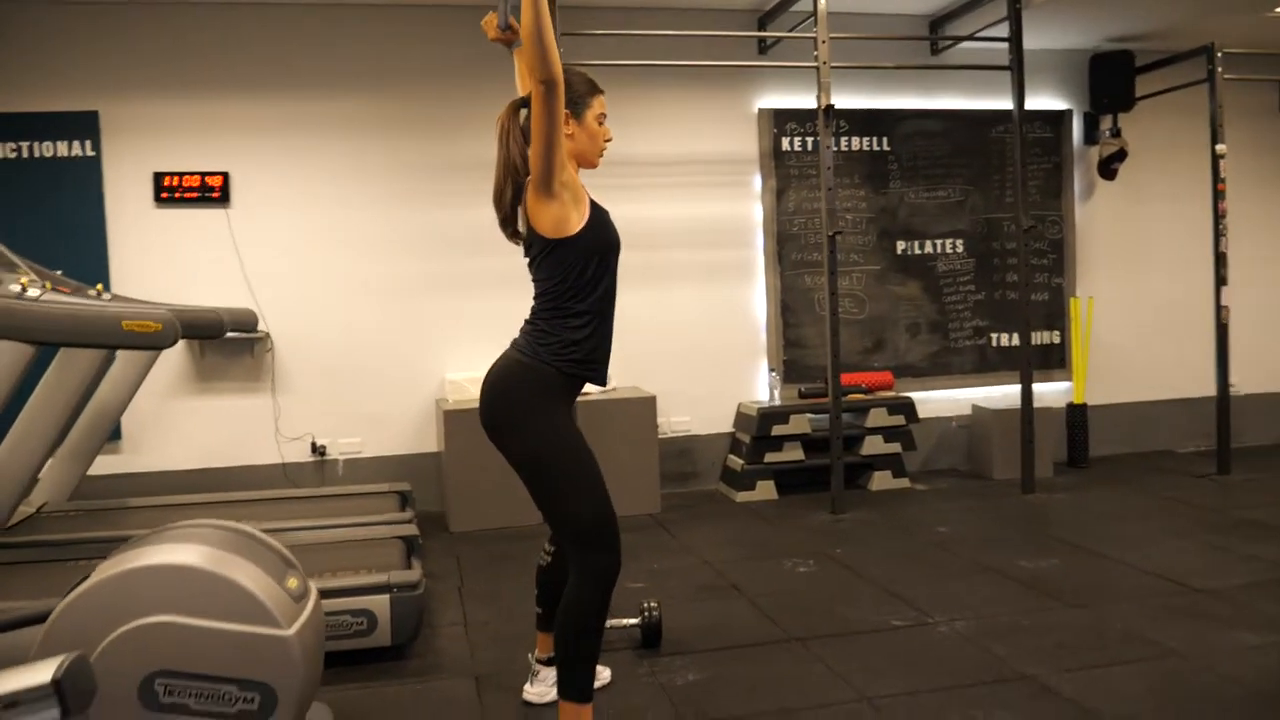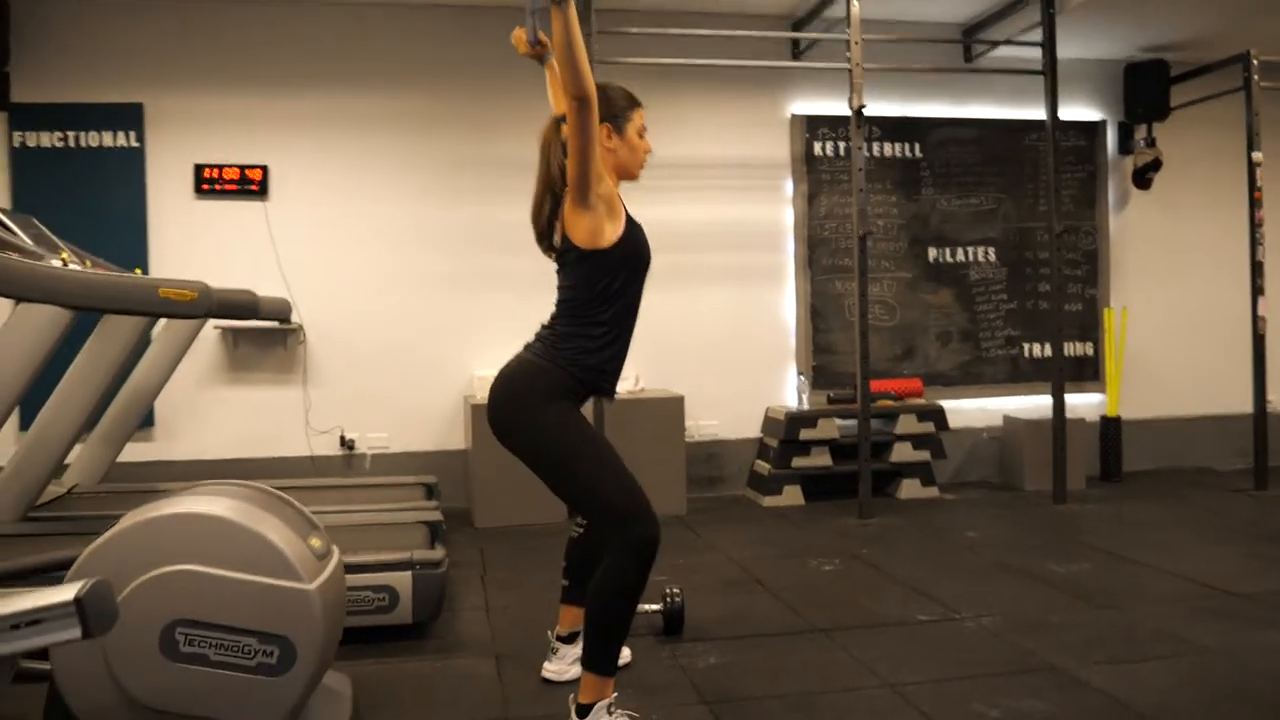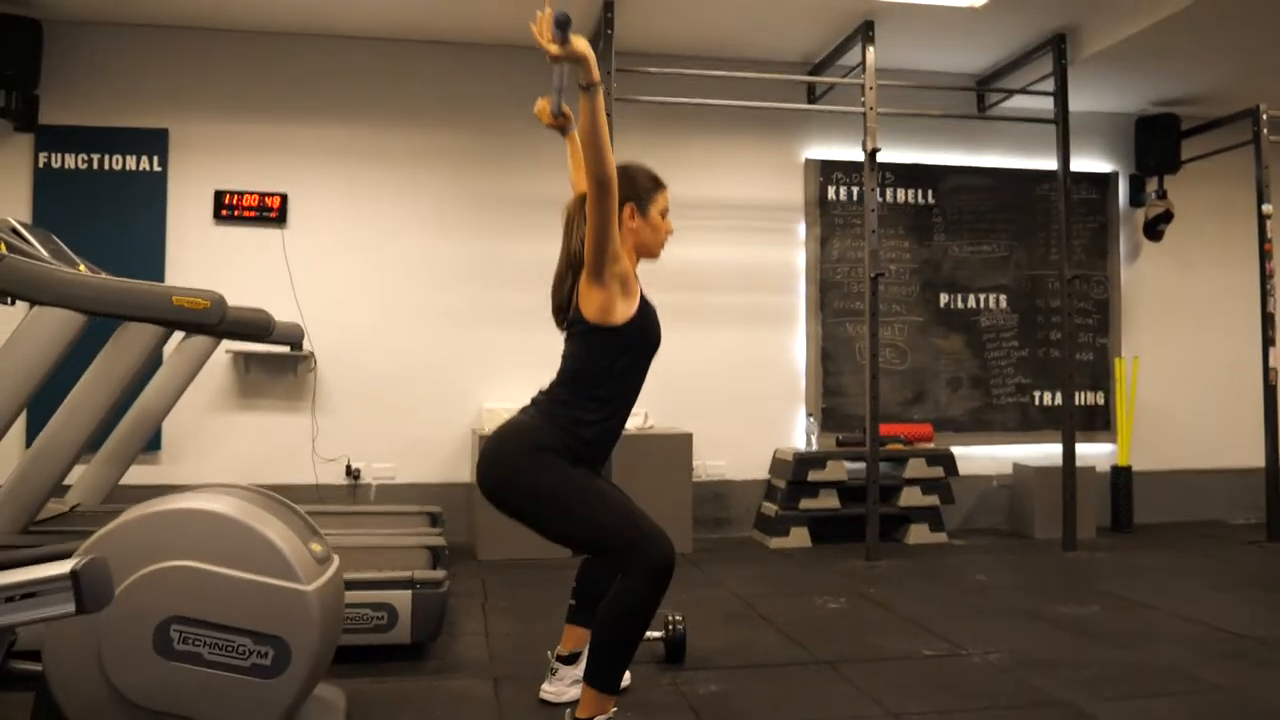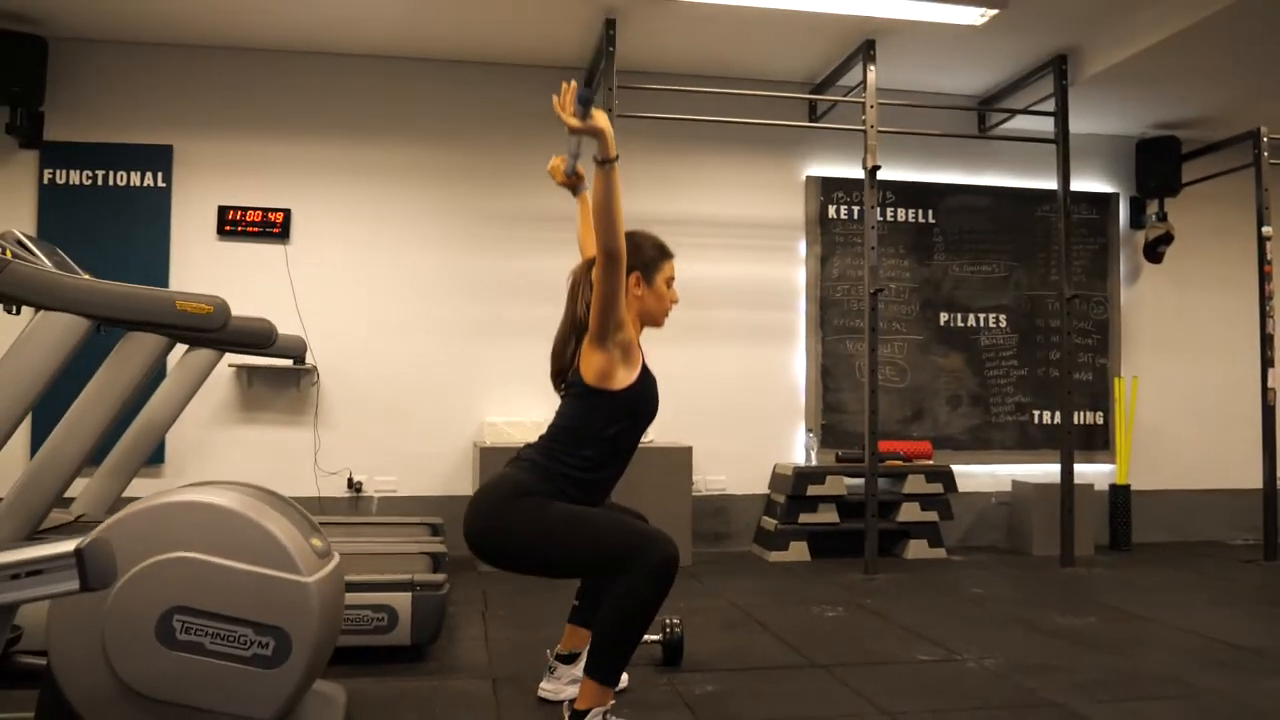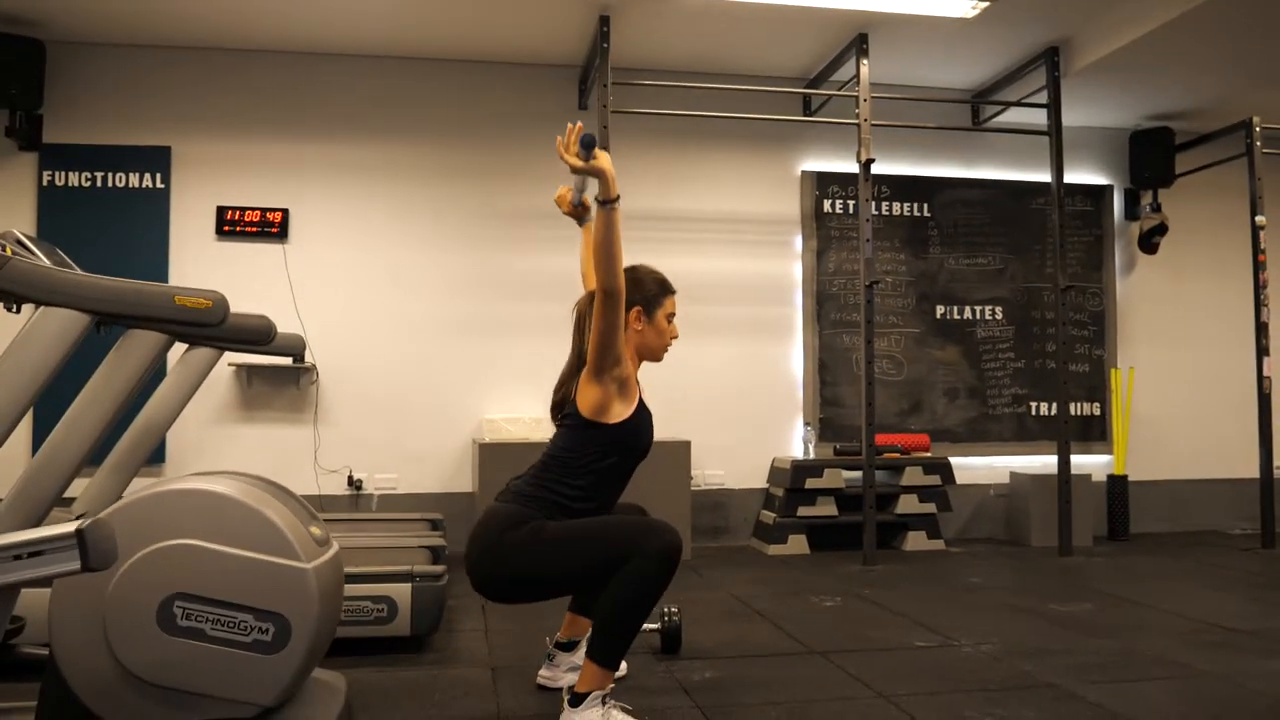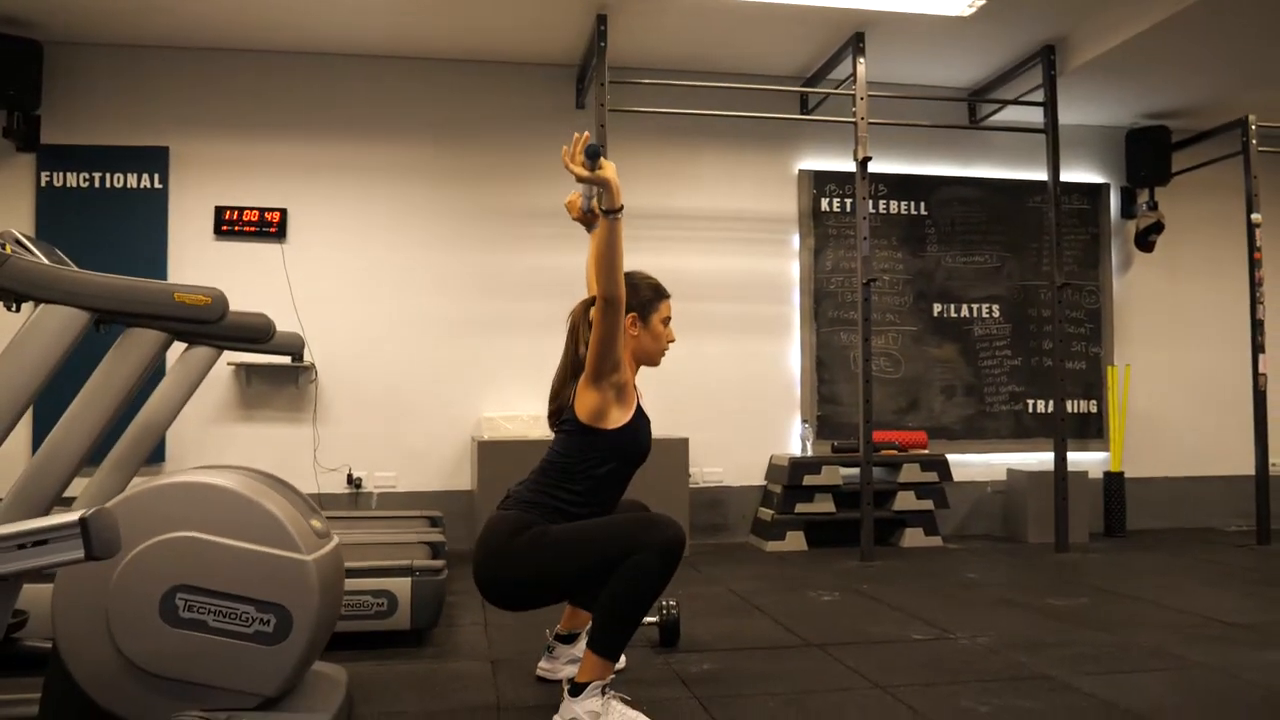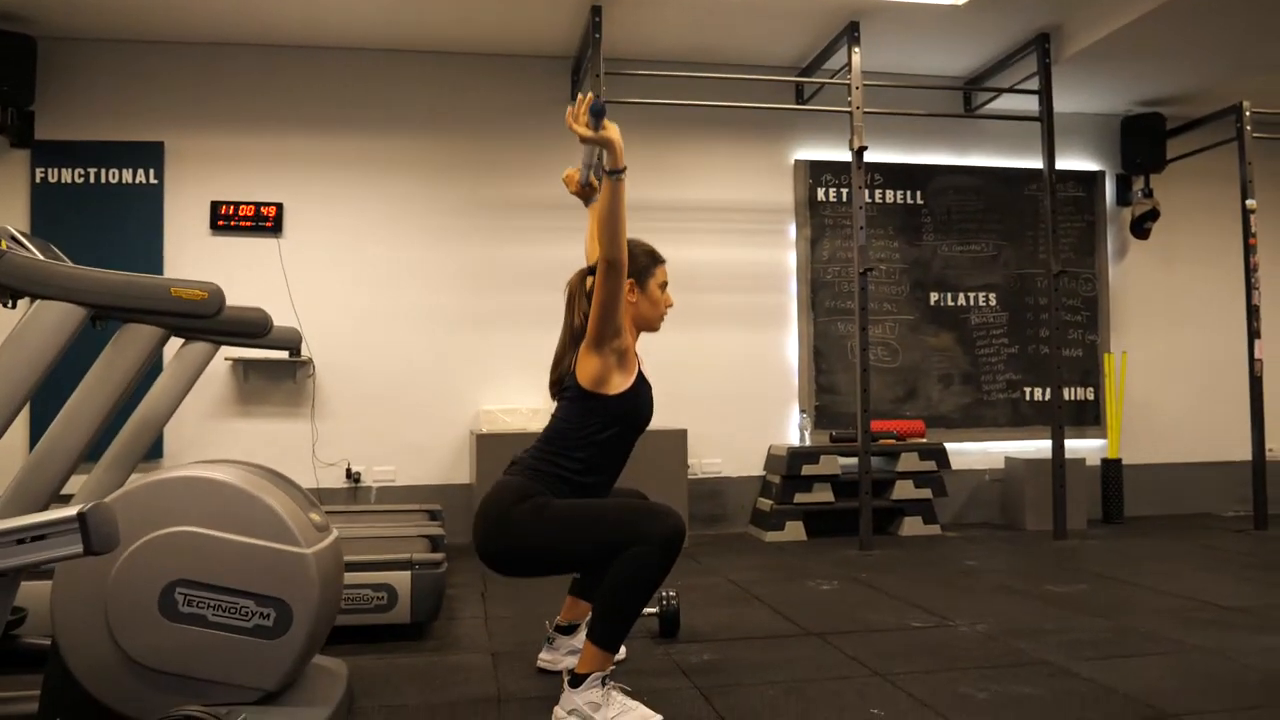
dt=0.2s
person 1, frame 1
left shoulder: (555, 184)
right shoulder: (554, 187)
left elbow: (539, 90)
right elbow: (549, 82)
left hip: (531, 389)
right hip: (530, 394)
left knee: (575, 532)
right knee: (596, 551)
person 1, frame 2
left shoulder: (590, 198)
right shoulder: (593, 201)
left elbow: (571, 106)
right elbow: (581, 101)
left hip: (543, 391)
right hip: (536, 396)
left knee: (604, 509)
right knee: (633, 530)
left ankle: (568, 643)
person 1, frame 3
left shoulder: (609, 275)
right shoulder: (611, 278)
left elbow: (591, 182)
right elbow: (599, 184)
left wrist: (569, 130)
right wrist: (586, 79)
left hip: (536, 452)
right hip: (525, 461)
left knee: (616, 532)
right knee: (649, 554)
left ankle: (569, 662)
person 1, frame 4
left shoulder: (610, 335)
right shoulder: (614, 343)
left elbow: (597, 251)
right elbow: (609, 254)
left wrist: (578, 190)
right wrist: (604, 151)
left hip: (525, 500)
right hip: (510, 513)
left knee: (627, 534)
right knee: (654, 556)
left ankle: (567, 663)
person 1, frame 5
left shoulder: (613, 368)
right shoulder: (611, 376)
left elbow: (599, 282)
right elbow: (609, 288)
left wrist: (585, 219)
right wrist: (606, 187)
left hip: (520, 529)
right hip: (508, 545)
left knee: (630, 524)
right knee: (656, 543)
left ankle: (566, 652)
person 1, frame 6
left shoulder: (610, 373)
right shoulder: (608, 382)
left elbow: (606, 292)
right elbow: (609, 295)
left wrist: (595, 225)
right wrist: (610, 198)
left hip: (525, 536)
right hip: (513, 554)
left knee: (628, 521)
right knee: (660, 537)
left ankle: (565, 645)
person 1, frame 7
left shoulder: (609, 343)
right shoulder: (610, 349)
left elbow: (603, 258)
right elbow: (611, 261)
left wrist: (593, 198)
right wrist: (613, 161)
left hip: (527, 507)
right hip: (515, 520)
left knee: (627, 510)
right knee: (659, 529)
left ankle: (565, 636)
